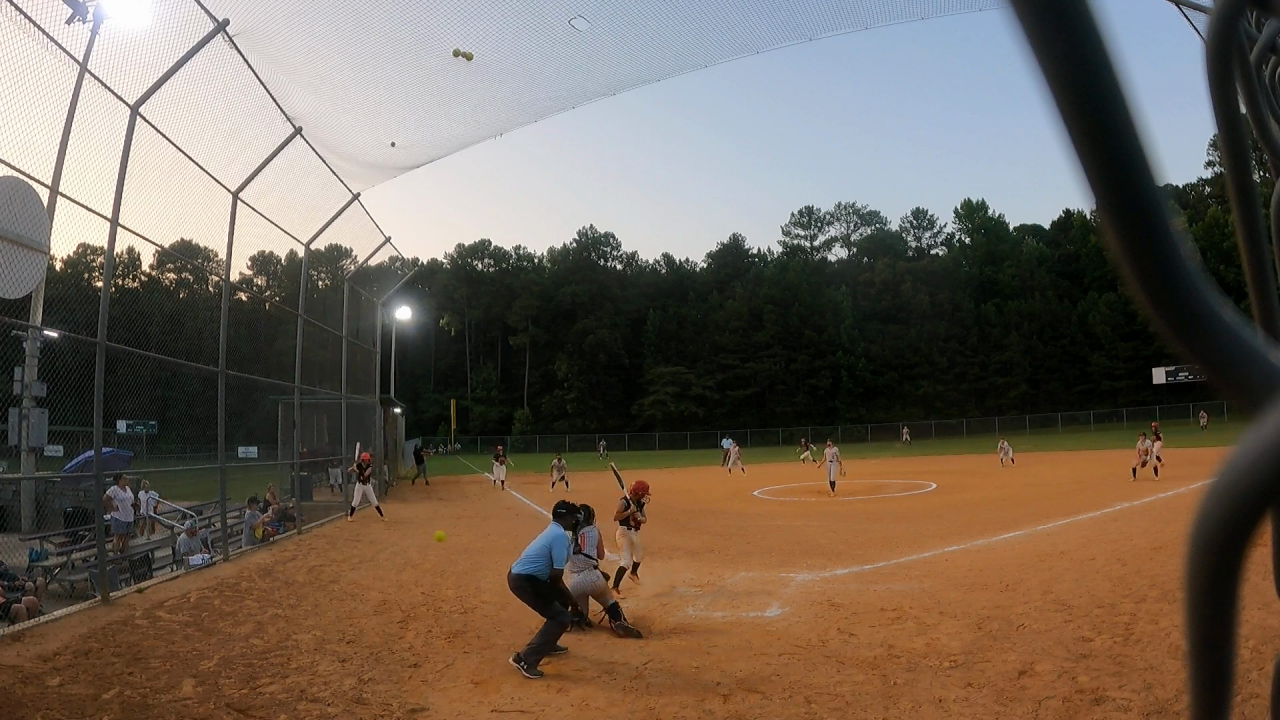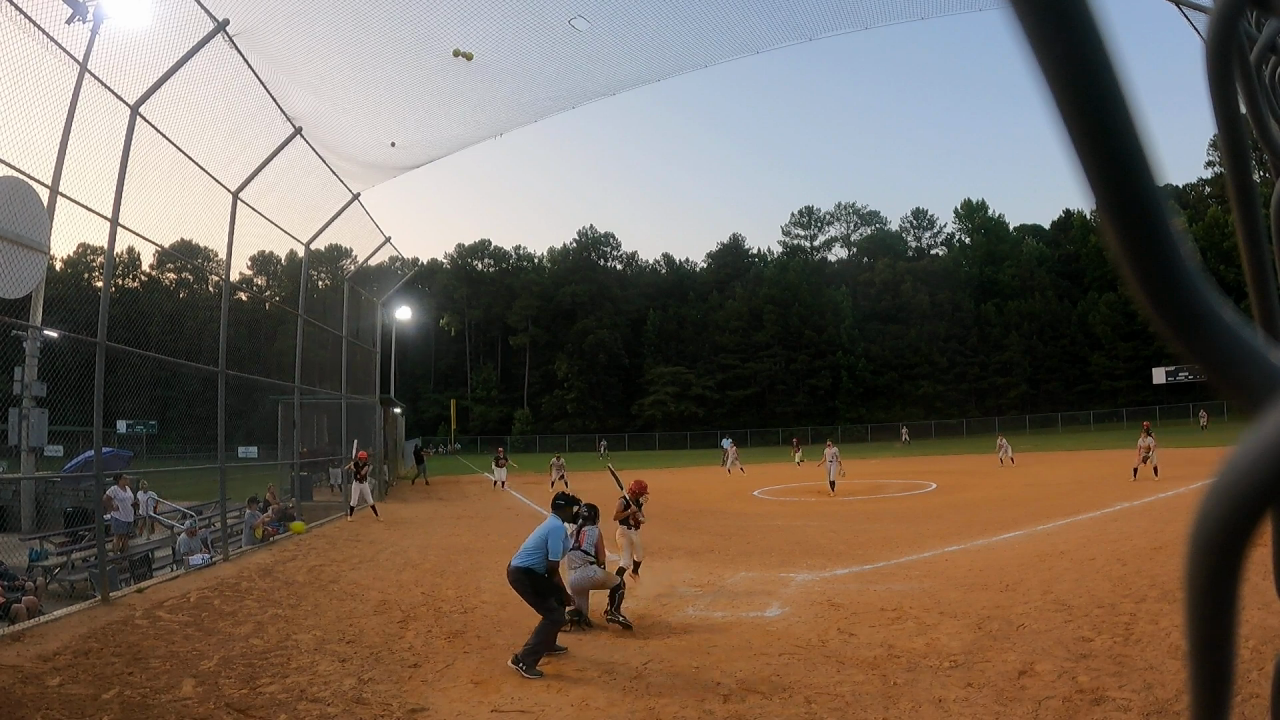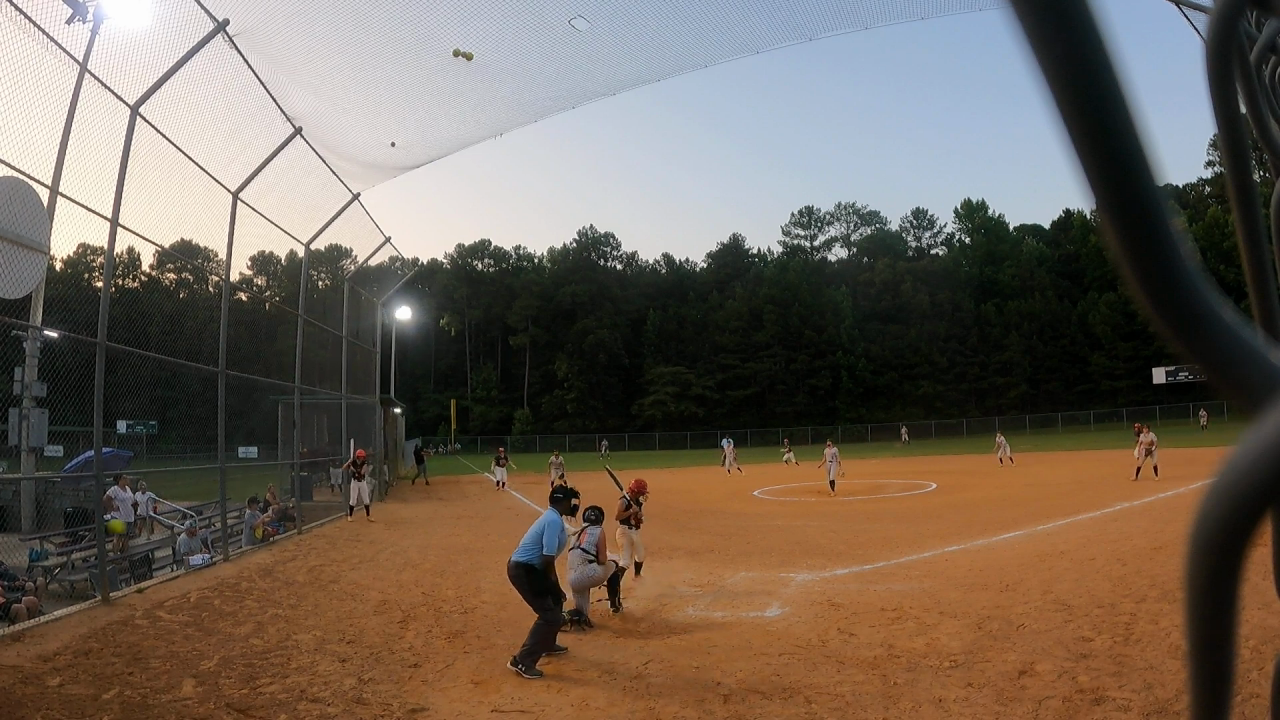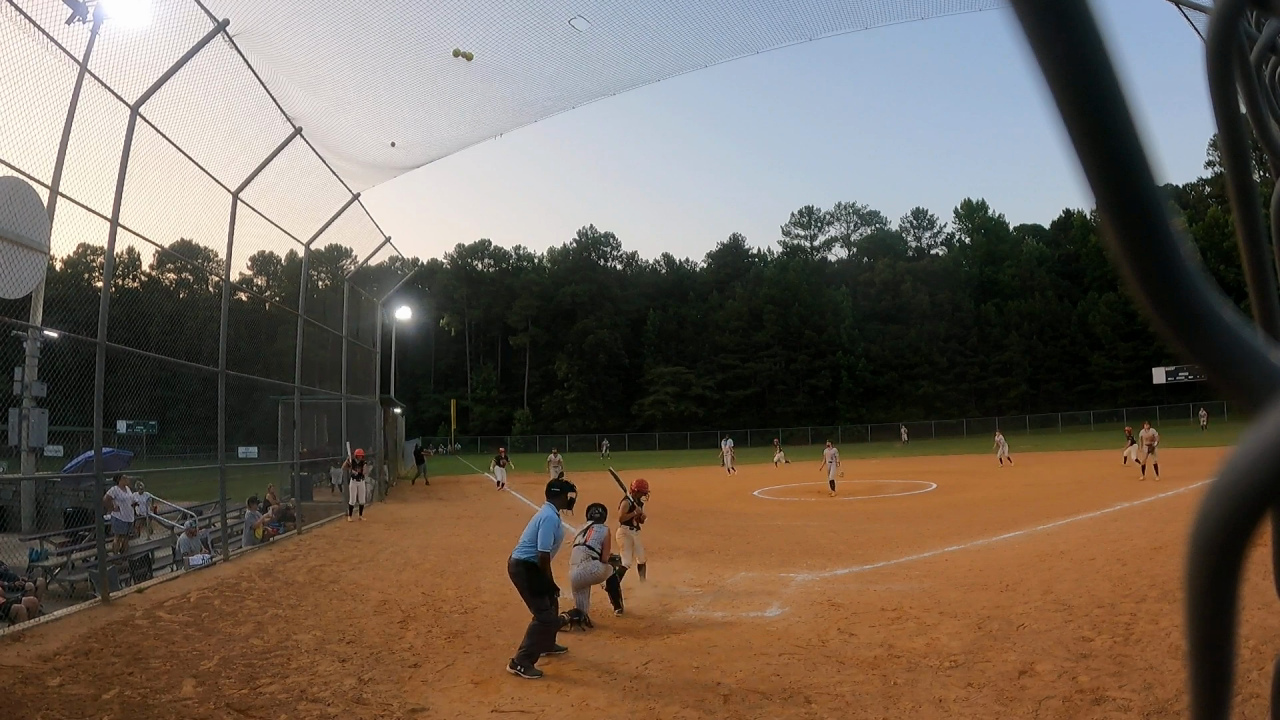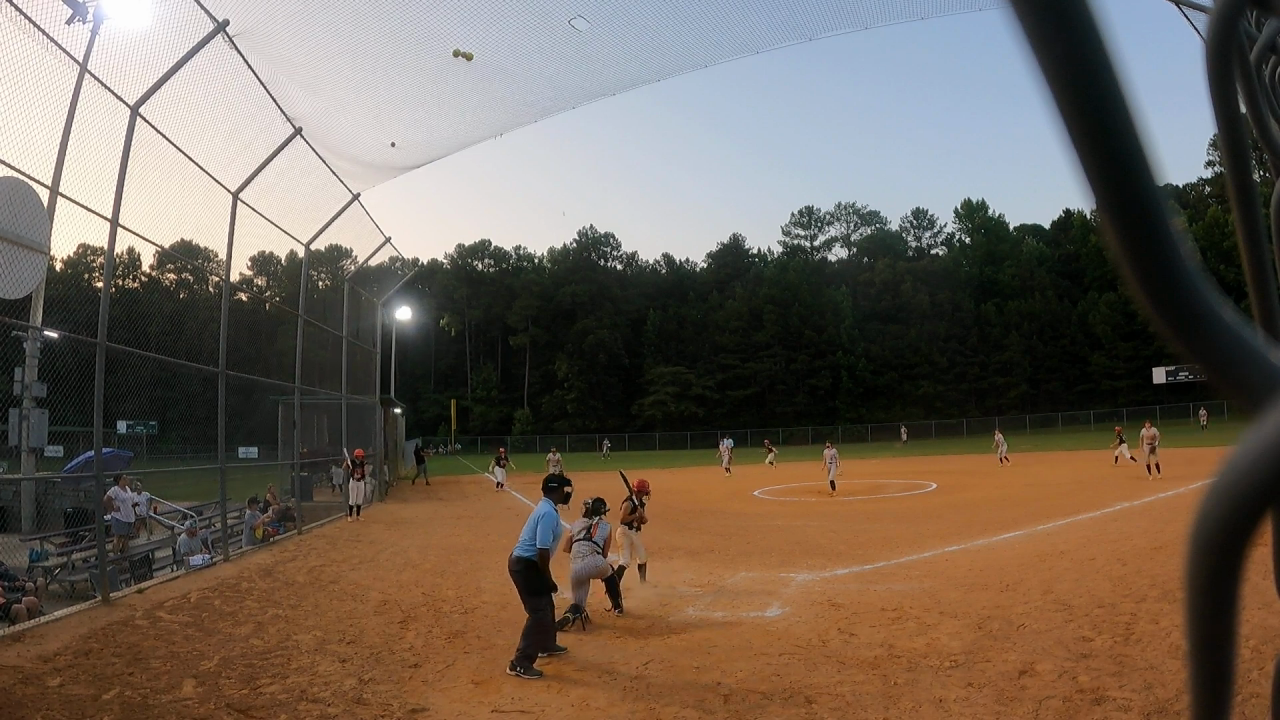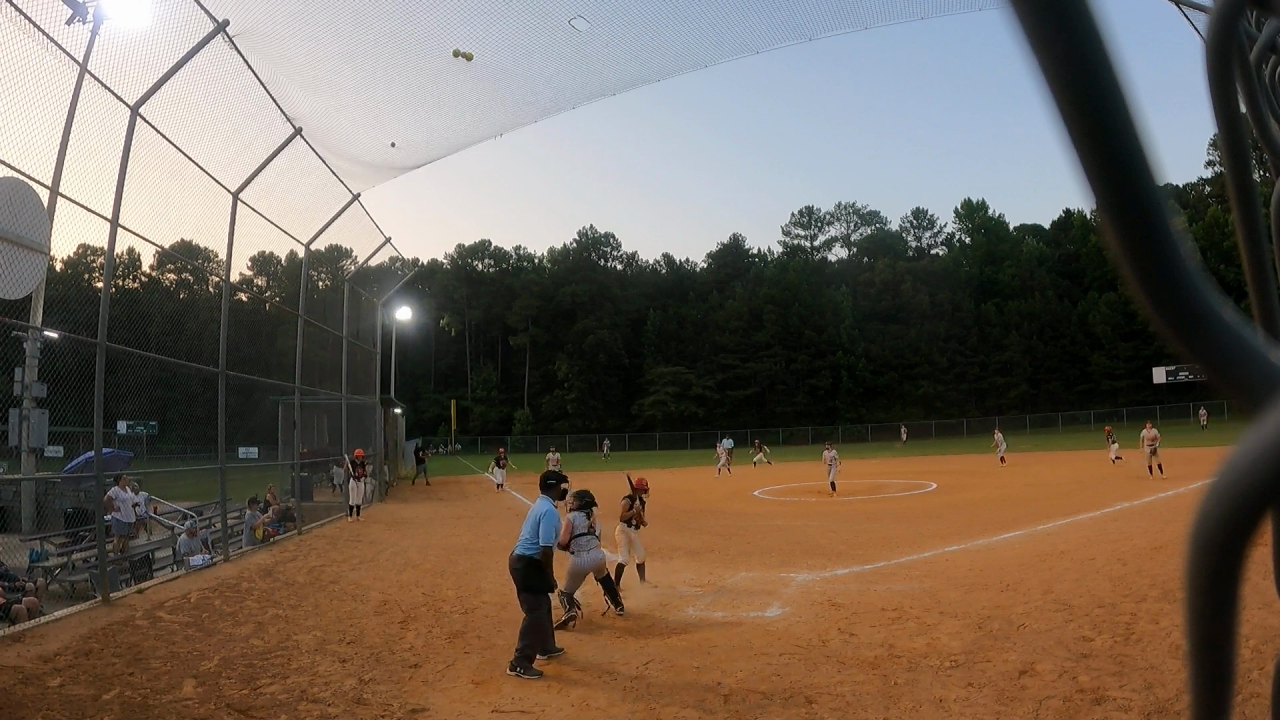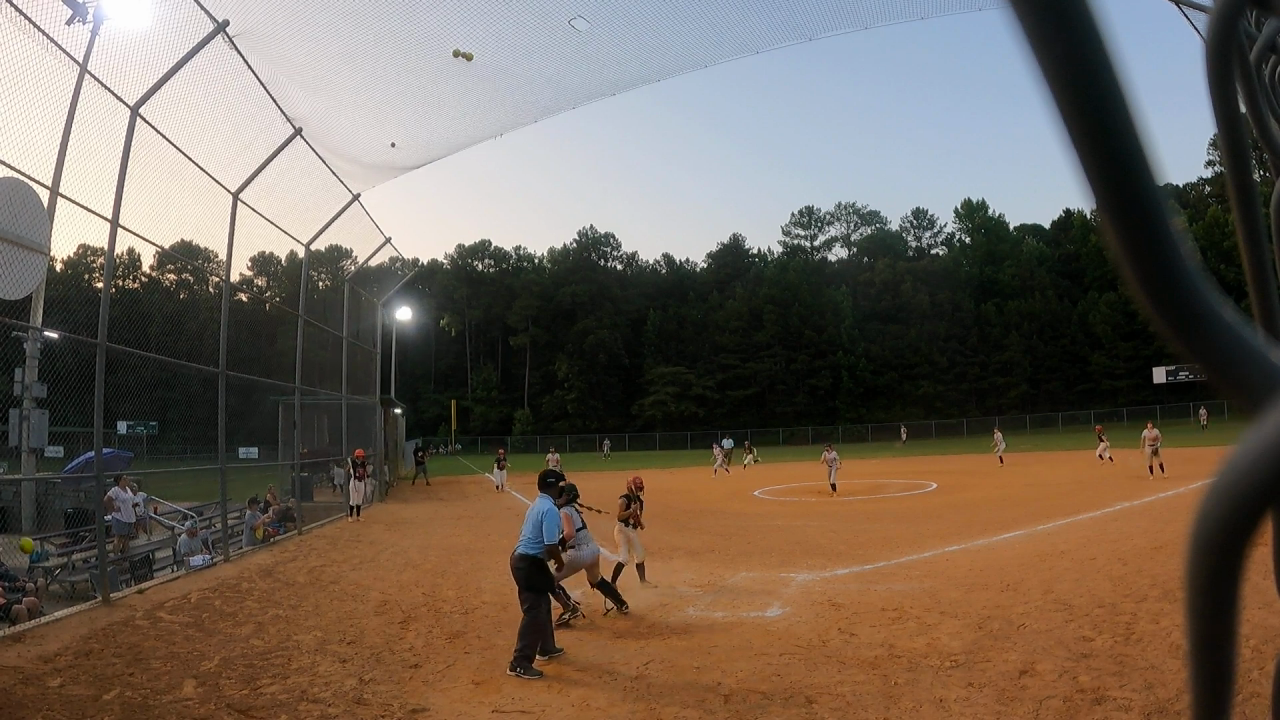
dt=0.1s
person 1, frame 1
left shoulder: (552, 531)
right shoulder: (561, 536)
left elbow: (552, 573)
right elbow: (556, 574)
left wrist: (568, 596)
right wrist: (570, 596)
left hip: (521, 577)
right hip: (524, 581)
left knee: (562, 600)
right knee: (561, 618)
left ankle: (548, 643)
right ankle: (525, 658)
person 1, frame 2
left shoulder: (552, 523)
right shoulder: (557, 527)
left elbow: (551, 564)
right elbow: (552, 565)
left wrist: (561, 592)
right wrist: (563, 592)
left hip: (525, 571)
right hip: (524, 574)
left knee: (557, 602)
right knee: (554, 616)
left ankle: (548, 644)
right ankle: (523, 660)
person 1, frame 3
left shoulder: (551, 518)
right shoulder: (554, 521)
left elbow: (547, 558)
right elbow: (548, 560)
left wrist: (555, 588)
right wrist: (556, 587)
left hip: (525, 567)
right hip: (524, 570)
left knee: (554, 601)
right knee: (550, 616)
left ankle: (547, 644)
right ankle: (522, 661)
person 1, frame 4
left shoulder: (547, 512)
right shoulder: (550, 517)
right elbow: (543, 554)
left wrist: (548, 581)
right wrist: (550, 582)
left hip: (525, 565)
right hip: (525, 567)
left knee: (550, 604)
right knee: (544, 614)
left ankle: (547, 644)
right ankle: (521, 663)
person 1, frame 5
left shoulder: (544, 508)
right shoulder: (548, 513)
right elbow: (542, 552)
left wrist: (546, 579)
right wrist: (548, 579)
left hip: (525, 563)
right hip: (526, 566)
left knee: (546, 605)
right knee: (539, 613)
left ankle: (547, 645)
right ankle: (520, 663)
person 1, frame 6
left shoulder: (539, 505)
right shoulder: (549, 510)
right elbow: (546, 549)
left wrist: (547, 572)
right wrist: (550, 575)
left hip: (523, 560)
right hip: (528, 564)
left knee: (543, 604)
right knee: (535, 612)
left ankle: (546, 648)
right ankle: (519, 664)
person 1, frame 7
left shoulder: (538, 504)
right shoulder: (550, 509)
right elbow: (551, 547)
left wrist: (554, 560)
right wrist: (560, 562)
left hip: (524, 559)
right hip: (531, 563)
left knee: (543, 605)
right knee: (534, 612)
left ankle: (546, 648)
right ankle: (519, 664)
